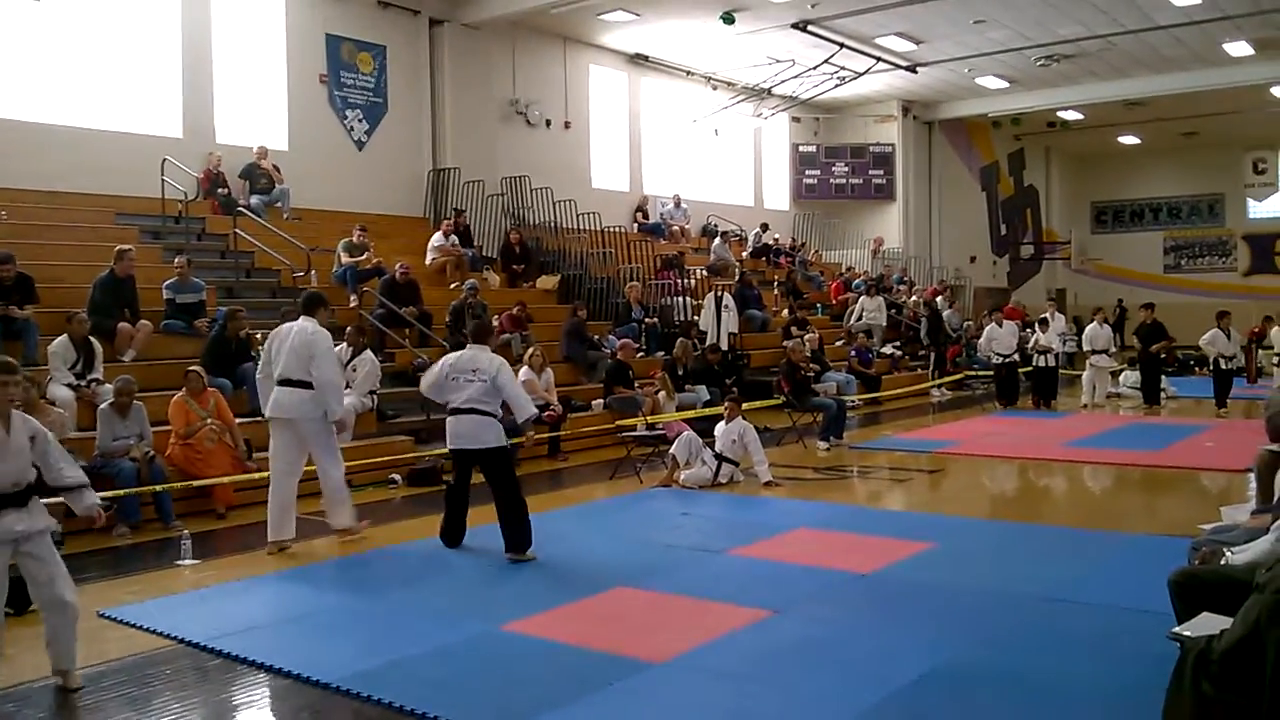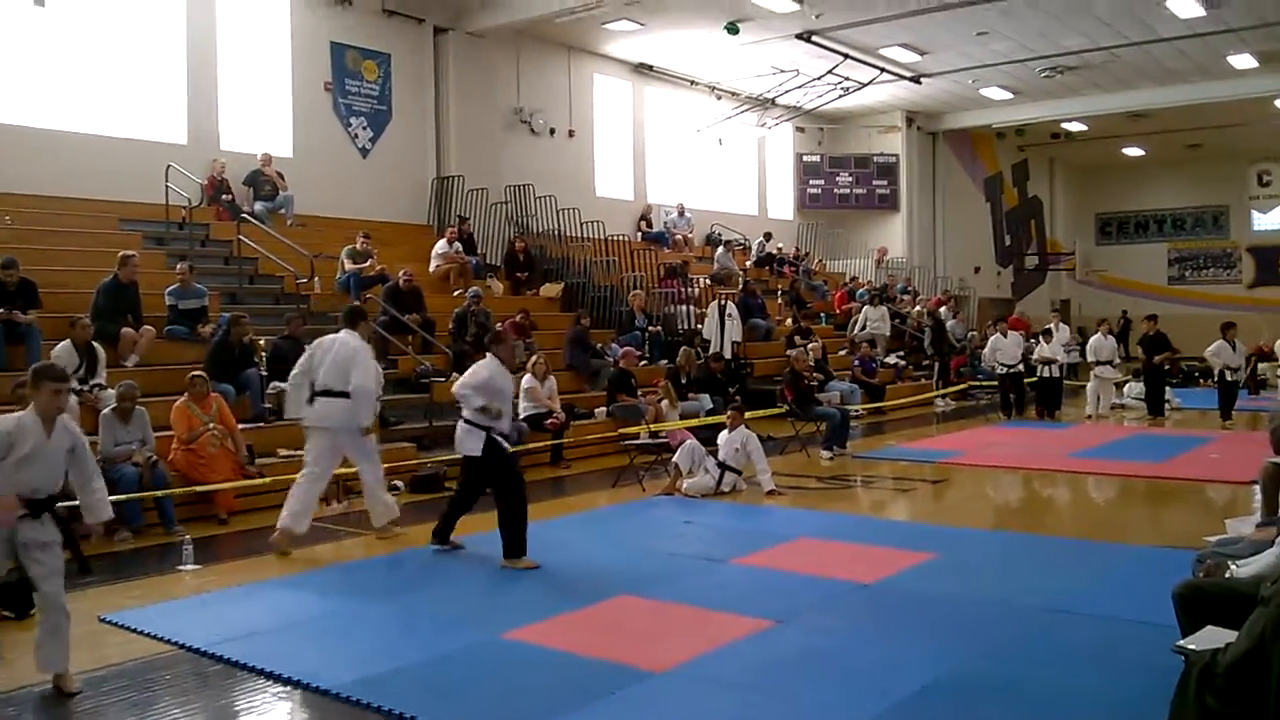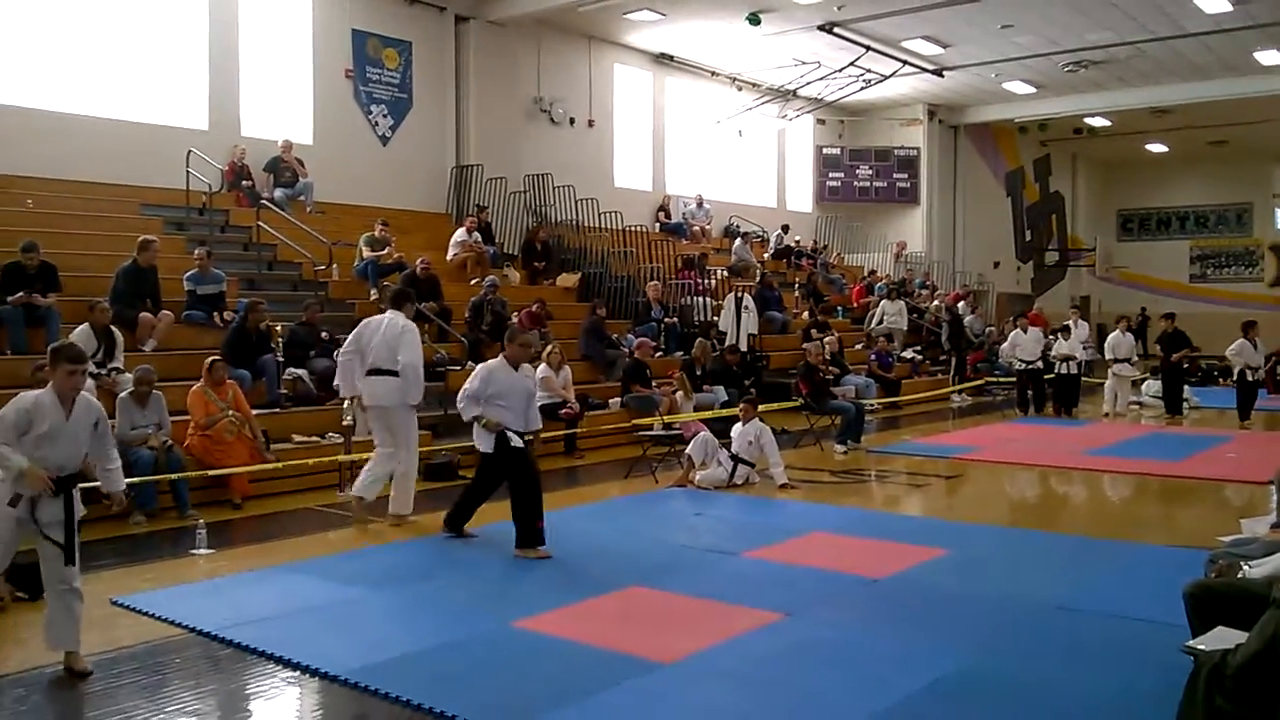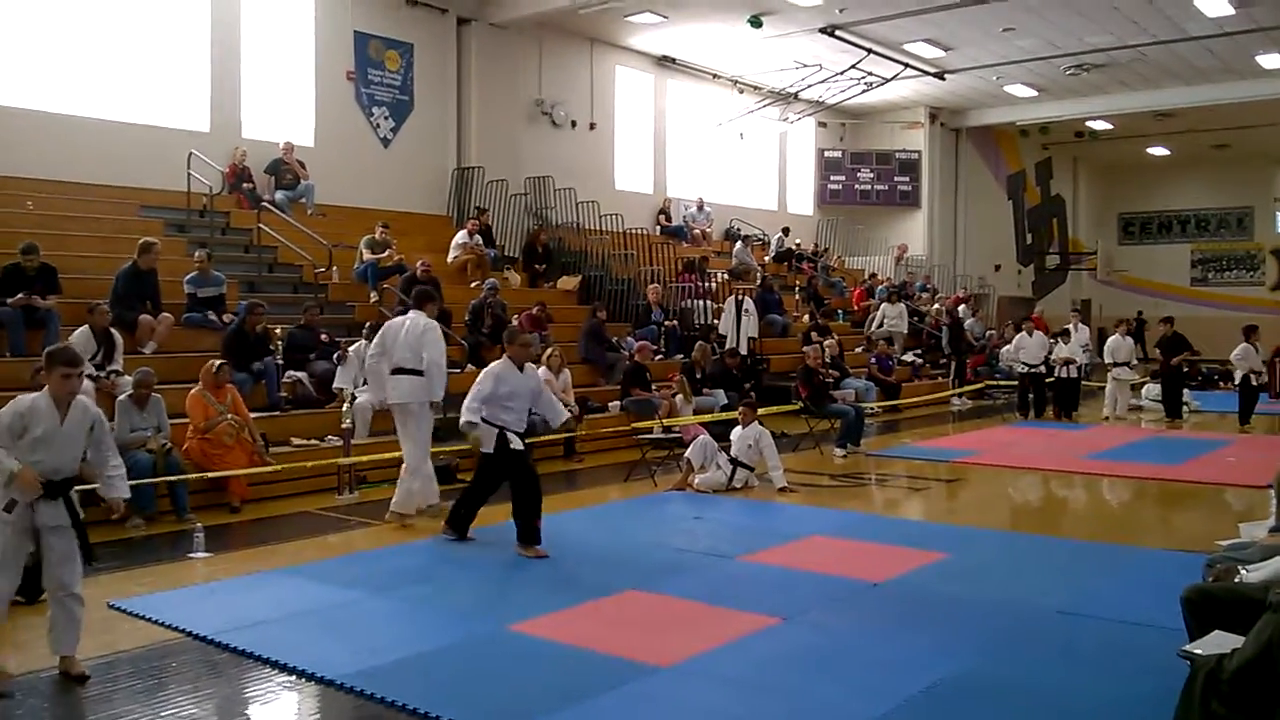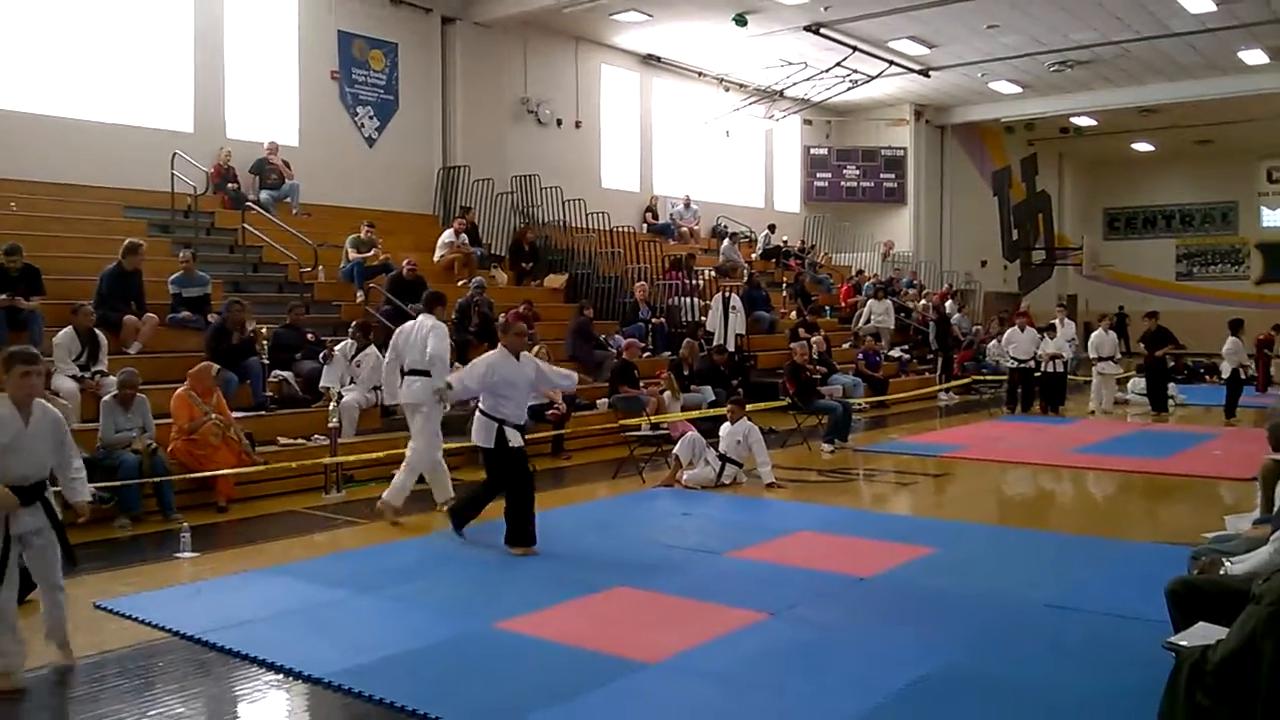
dt=0.2s
person 1, frame 1
left shoulder: (28, 426)
left elbow: (60, 466)
left wrist: (88, 501)
left hip: (28, 517)
left knee: (59, 599)
left ankle: (64, 666)
person 1, frame 2
left shoulder: (70, 433)
left elbow: (87, 476)
left wrist: (97, 515)
left hip: (43, 524)
left knee: (53, 601)
left ankle: (59, 671)
person 1, frame 3
left shoulder: (92, 410)
right shoulder: (28, 404)
left elbow: (105, 450)
left wrist: (113, 485)
left hip: (60, 501)
left knee: (65, 578)
left ankle: (69, 651)
person 1, frame 4
left shoulder: (90, 414)
left elbow: (106, 456)
left wrist: (114, 492)
left hip: (59, 504)
left knee: (66, 584)
left ankle: (67, 656)
person 1, frame 5
left shoulder: (50, 416)
left elbow: (67, 459)
left wrist: (78, 496)
left hip: (38, 507)
left knee: (52, 580)
left ankle: (58, 634)
person 2, frame 1
left shoulder: (279, 332)
right shoulder: (318, 335)
left elbow: (264, 374)
right elbow: (327, 377)
left wrist: (269, 407)
right wrist: (337, 413)
left hip: (280, 402)
right hip: (307, 404)
left knee: (282, 471)
right knee: (330, 465)
left ankle: (277, 537)
right ankle: (343, 523)
person 2, frame 2
left shoulder: (321, 343)
right shoulder: (360, 348)
left elbow: (297, 379)
right elbow: (364, 387)
left wrist: (300, 412)
right wrist: (368, 419)
left hip: (321, 411)
right hip: (347, 413)
left knee: (313, 473)
right knee: (370, 468)
left ankle: (287, 528)
right ankle: (383, 522)
person 2, frame 3
left shoulder: (367, 324)
right shoulder: (407, 327)
left elbow: (345, 356)
right elbow: (411, 364)
left wrist: (352, 390)
right wrist: (415, 396)
left hip: (372, 390)
right hip: (397, 392)
left knee: (386, 449)
right knee: (406, 452)
left ankle: (361, 495)
right ankle: (399, 510)
person 2, frame 4
left shoulder: (391, 325)
right shoulder: (429, 326)
left elbow: (373, 359)
right elbow: (434, 362)
left wrist: (379, 394)
right wrist: (437, 395)
left hip: (395, 389)
right hip: (418, 390)
left knee: (413, 447)
right knee: (416, 451)
left ankle: (430, 501)
right ankle: (400, 509)
person 2, frame 5
left shoulder: (404, 329)
right shoulder: (437, 327)
left elbow: (389, 365)
right elbow: (437, 356)
left wrist: (392, 397)
right wrist: (442, 386)
left hip: (408, 390)
right hip: (427, 390)
left knee: (431, 446)
right knee: (421, 449)
left ankle: (444, 497)
right ankle: (390, 501)
person 3, frame 1
left shoulder: (451, 360)
right shoulder: (497, 363)
left elbow: (428, 385)
right elbow: (516, 394)
right wrist: (528, 427)
left hip: (456, 428)
right hip: (485, 429)
left knee: (458, 485)
right knee: (507, 489)
left ankle: (451, 537)
right ankle: (517, 547)
person 3, frame 2
left shoulder: (501, 372)
right shoulder: (487, 368)
right elbow: (462, 389)
right wrist: (487, 409)
left hip: (484, 440)
right hip: (482, 440)
left knee: (468, 491)
right knee: (512, 491)
left ankle: (442, 535)
right ankle: (513, 554)
person 3, frame 3
left shoulder: (528, 373)
right shoulder: (488, 370)
left elbow: (530, 406)
right elbow: (464, 399)
left wrist: (534, 434)
right wrist: (483, 421)
left hip: (515, 436)
right hip: (495, 438)
left knee: (483, 484)
right knee: (527, 482)
left ankle: (453, 524)
right ankle: (527, 544)
person 3, frame 4
left shoulder: (532, 373)
right shoulder: (495, 372)
left elbow: (546, 401)
right elbow: (473, 403)
left wrist: (568, 422)
right wrist: (472, 431)
left hip: (512, 436)
right hip: (495, 437)
left knee: (482, 485)
right knee: (527, 483)
left ankle: (455, 526)
right ankle: (527, 542)
person 3, frame 5
left shoulder: (529, 362)
right shoulder: (490, 362)
left elbow: (555, 375)
right elbow: (466, 379)
left wrist: (583, 380)
right wrist: (447, 388)
left hip: (512, 431)
right hip: (494, 432)
left knee: (498, 482)
right knee: (520, 484)
left ankle: (459, 515)
right ankle: (518, 540)
